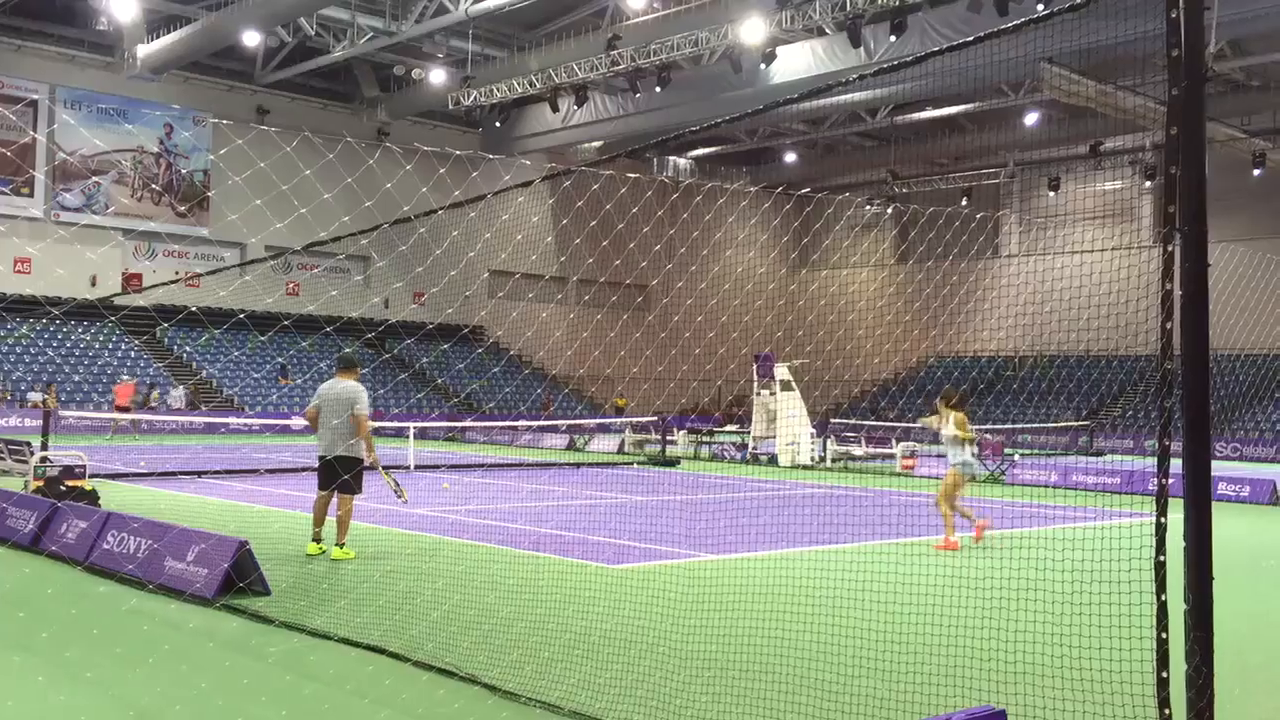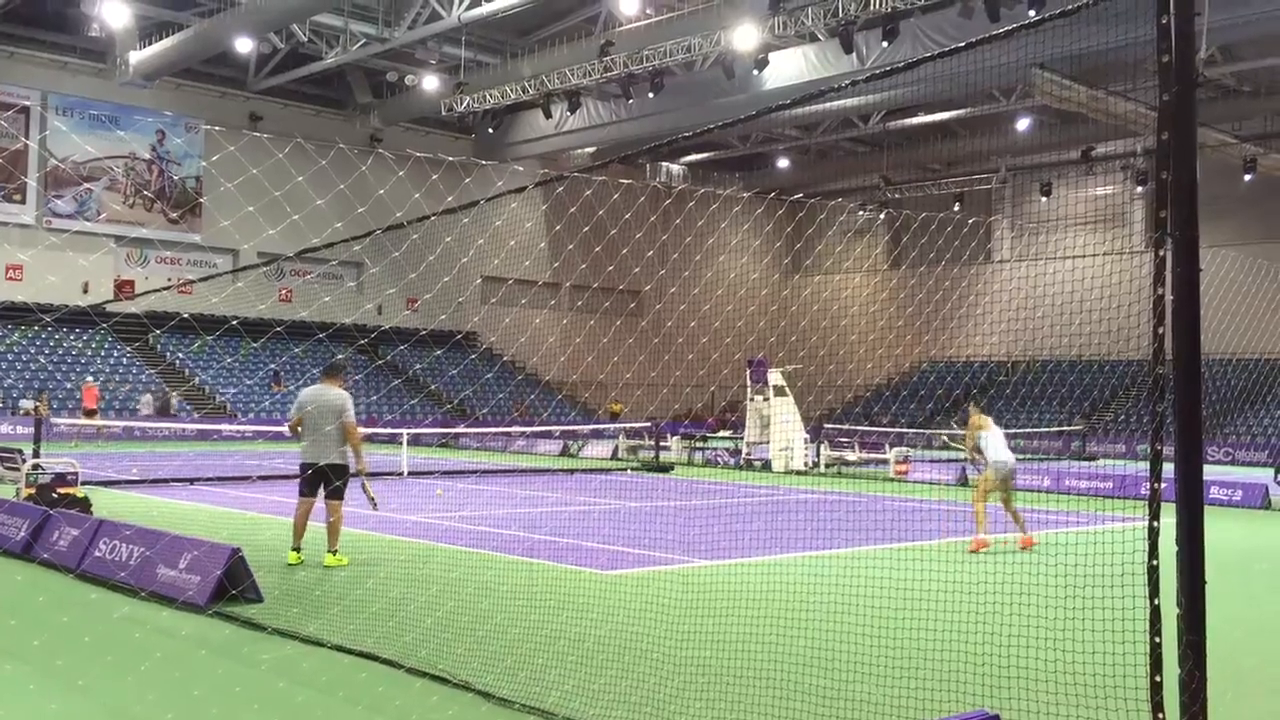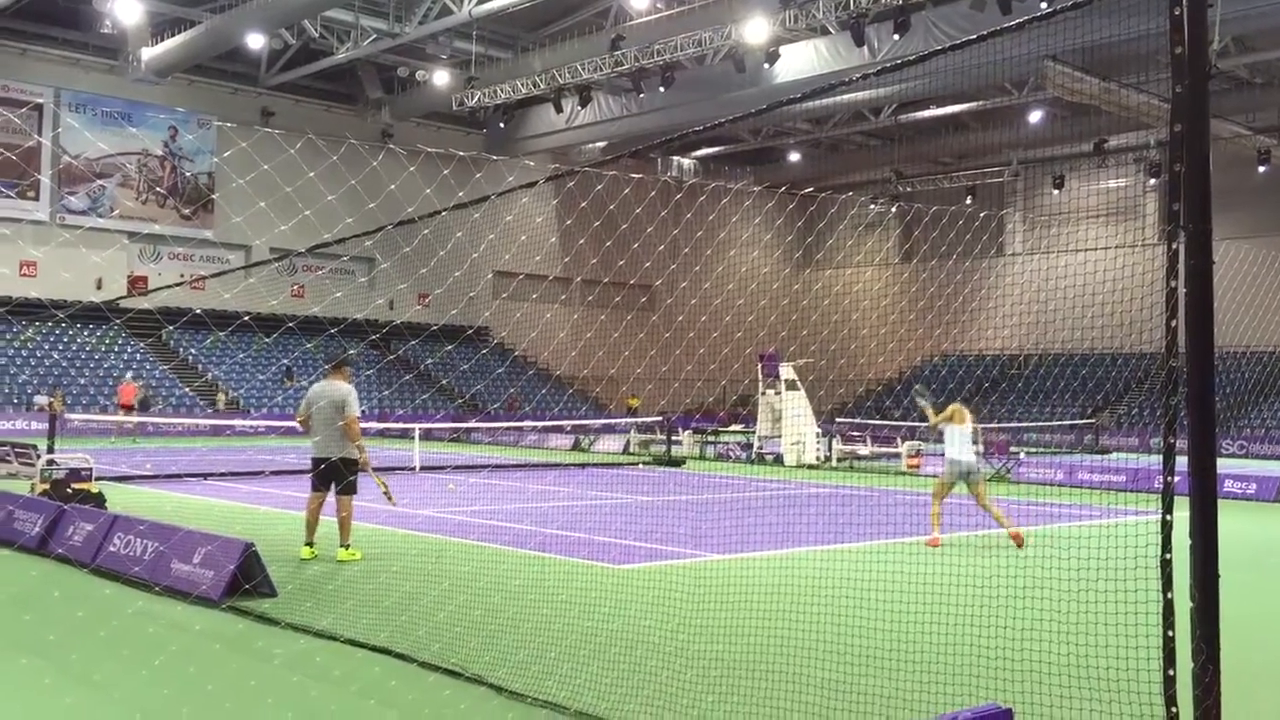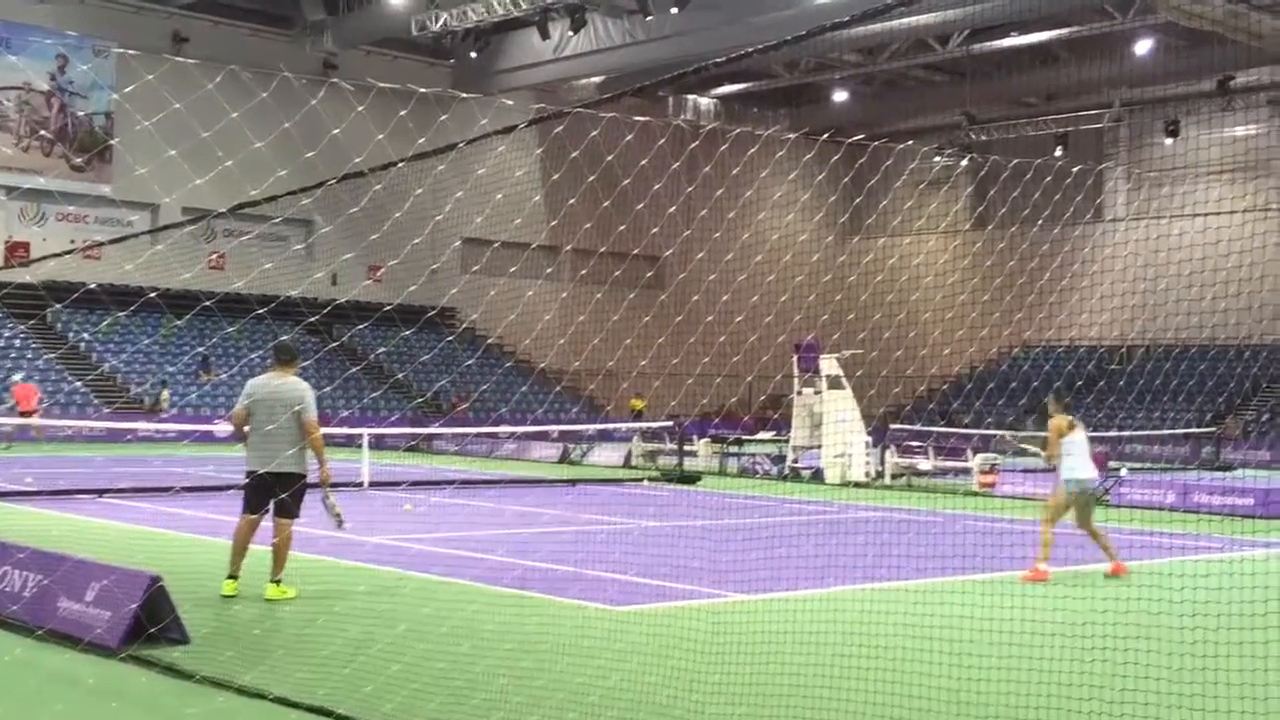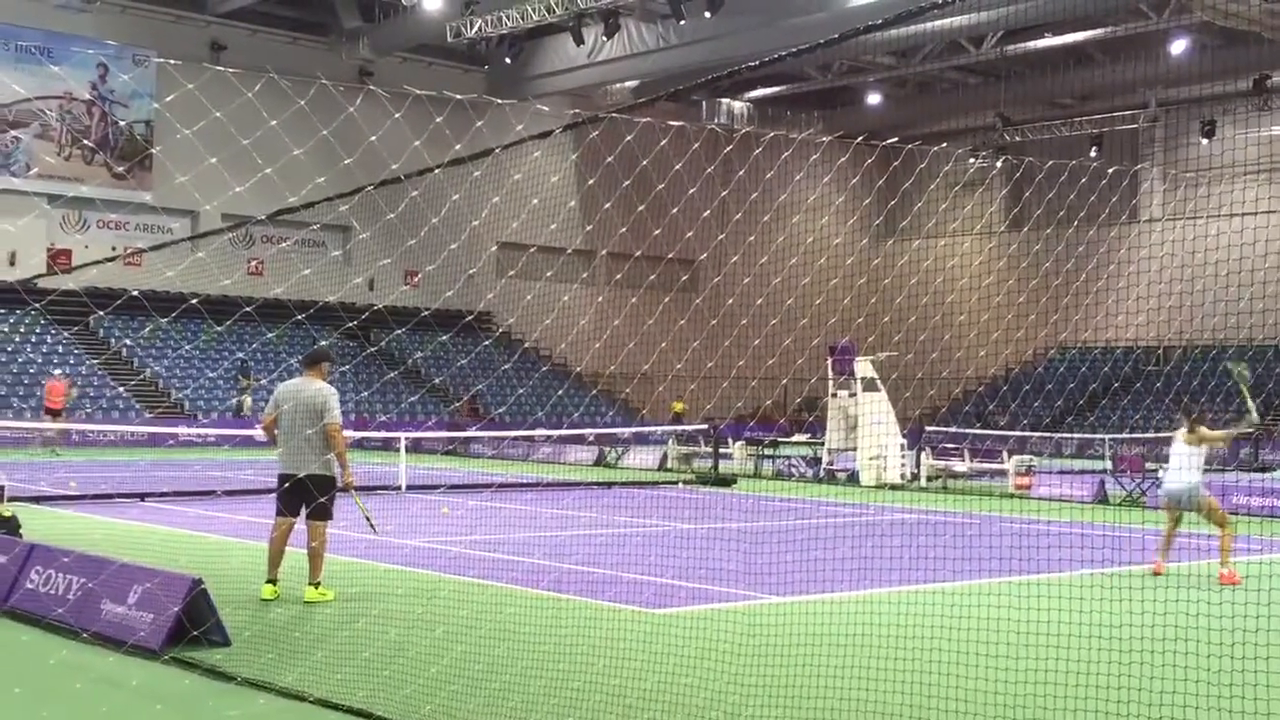
dt=1s
person 1, frame 1
left shoulder: (323, 388)
right shoulder: (358, 390)
left elbow: (310, 415)
right elbow: (362, 422)
right wrist: (371, 451)
left hip: (326, 451)
right hip: (350, 452)
left knee: (323, 495)
right knee: (345, 499)
left ankle: (315, 542)
right ankle: (339, 547)
person 1, frame 2
left shoulder: (305, 394)
right shoulder: (342, 396)
left elbow: (292, 424)
right elbow: (350, 430)
right wrist: (359, 459)
left hip: (309, 458)
right hip: (336, 459)
left knee: (304, 504)
right knee: (334, 506)
left ankle: (295, 551)
person 1, frame 3
left shoulder: (314, 389)
right shoulder: (347, 390)
left elbow: (301, 418)
right elbow: (352, 424)
right wrist: (362, 452)
left hip: (320, 453)
right hip: (344, 454)
left knee: (316, 497)
right knee: (344, 500)
right ankle: (344, 548)
person 1, frame 4
left shoulder: (253, 384)
right shoulder: (302, 388)
left elbow: (237, 420)
right elbow: (312, 430)
left wrist: (248, 440)
right wrist: (323, 466)
left hip: (257, 465)
right hip: (291, 467)
left knee: (248, 520)
right knee: (283, 525)
left ankle: (231, 579)
right ankle: (275, 584)
person 1, frame 5
left shoulder: (283, 389)
right shoulder: (327, 392)
left elbow: (267, 425)
right elbow: (334, 433)
right wrist: (345, 469)
left hip: (288, 468)
right hip: (320, 470)
left knee: (282, 523)
right knee: (317, 527)
left ankle: (271, 583)
right ankle: (314, 586)
person 2, frame 1
left shoulder: (959, 417)
right shoulder: (940, 418)
left elbow: (973, 438)
right elbow: (923, 422)
left wrist: (958, 435)
right wrist: (930, 422)
left hip: (964, 464)
right hip: (955, 464)
left knee: (942, 499)
right knee: (949, 503)
left ankle: (951, 540)
right ankle: (977, 523)
person 2, frame 2
left shoulder: (975, 420)
right shoulder: (991, 422)
left elbow: (969, 445)
left wrist: (970, 453)
left hip: (999, 463)
right hip: (1010, 463)
left knee: (979, 500)
right knee: (1009, 505)
left ankle: (980, 538)
right ankle: (1026, 537)
person 2, frame 3
left shoulder: (955, 408)
right shoulder: (970, 417)
left elbow: (933, 423)
left wrist: (928, 412)
left hip: (955, 462)
right hip: (971, 463)
left knee: (937, 499)
right knee: (984, 502)
left ankle: (936, 536)
right ankle: (1010, 530)
person 2, frame 4
left shoulder: (1055, 422)
right shoulder: (1076, 424)
left elbow: (1051, 455)
left wrist: (1046, 457)
left hip: (1074, 481)
right hip: (1091, 479)
left knee: (1048, 521)
right knee: (1085, 523)
left ankle: (1041, 568)
right ankle: (1116, 564)
person 2, frame 5
left shoulder: (1178, 433)
right shoulder: (1199, 431)
right elbow: (1216, 436)
left wrist: (1220, 442)
right wrist: (1244, 426)
left hip: (1169, 490)
right hip: (1192, 489)
left knee: (1173, 522)
right knee: (1226, 525)
left ankle: (1160, 562)
right ankle: (1225, 571)
